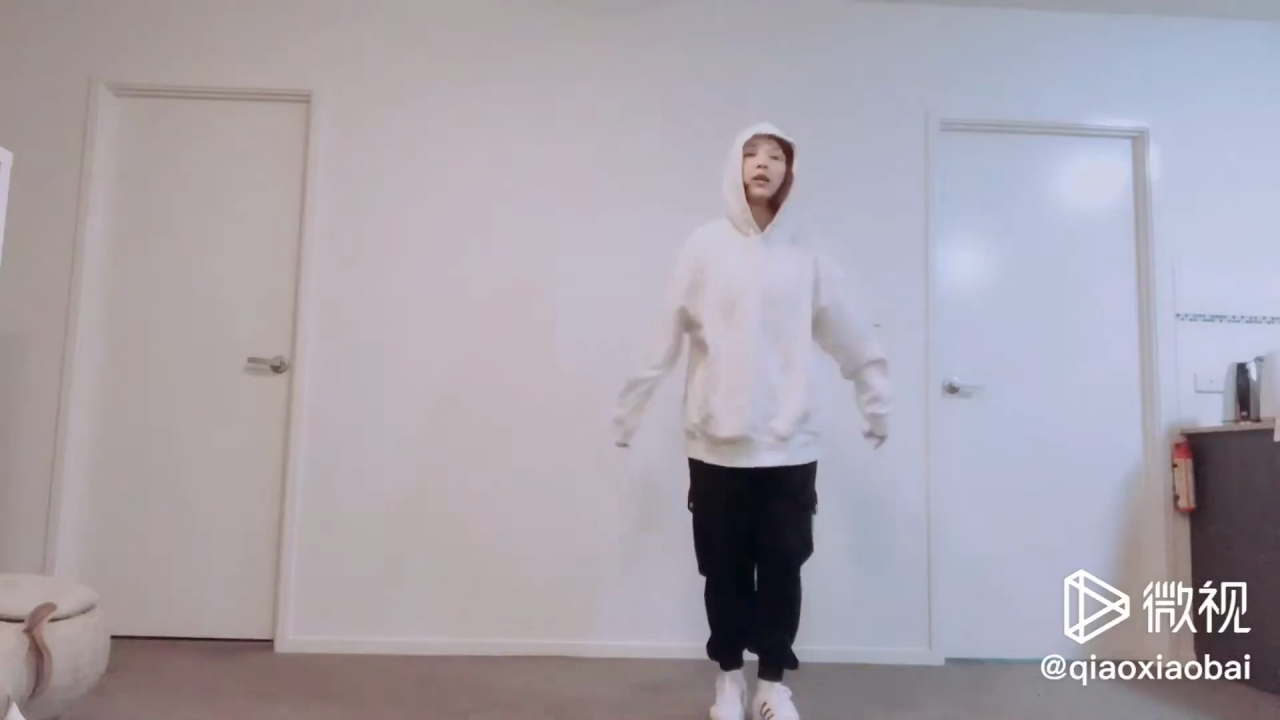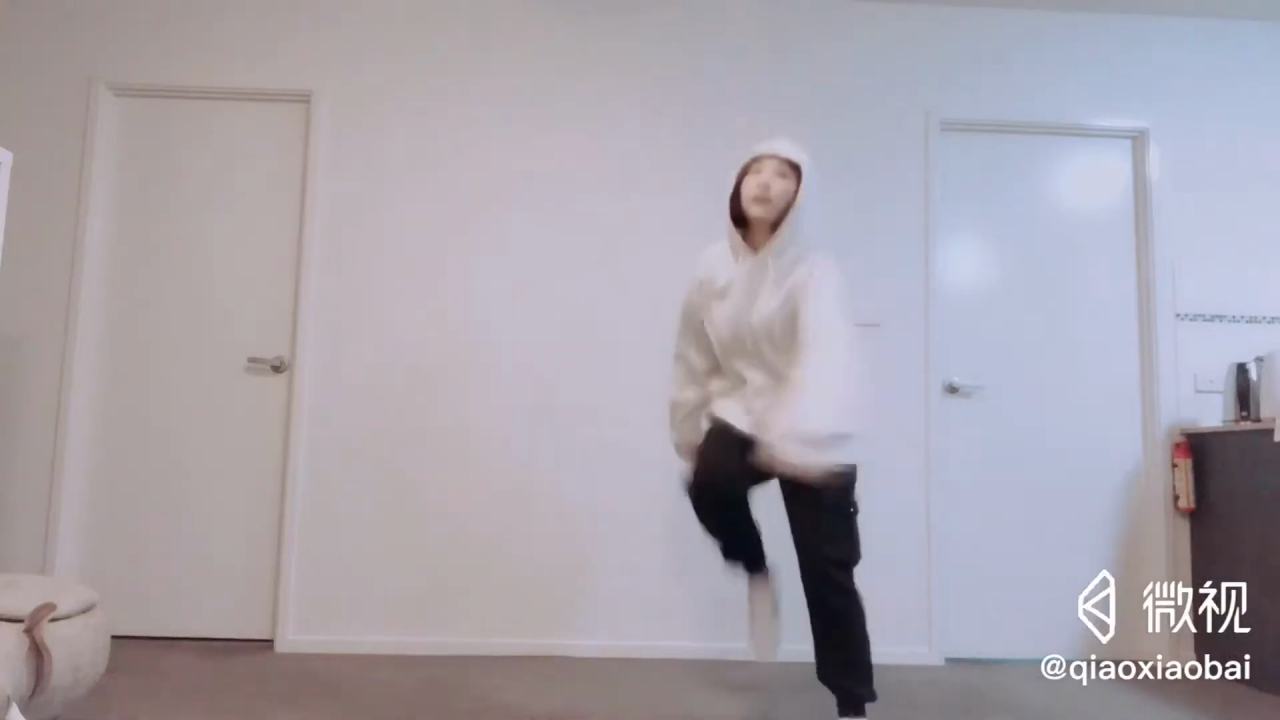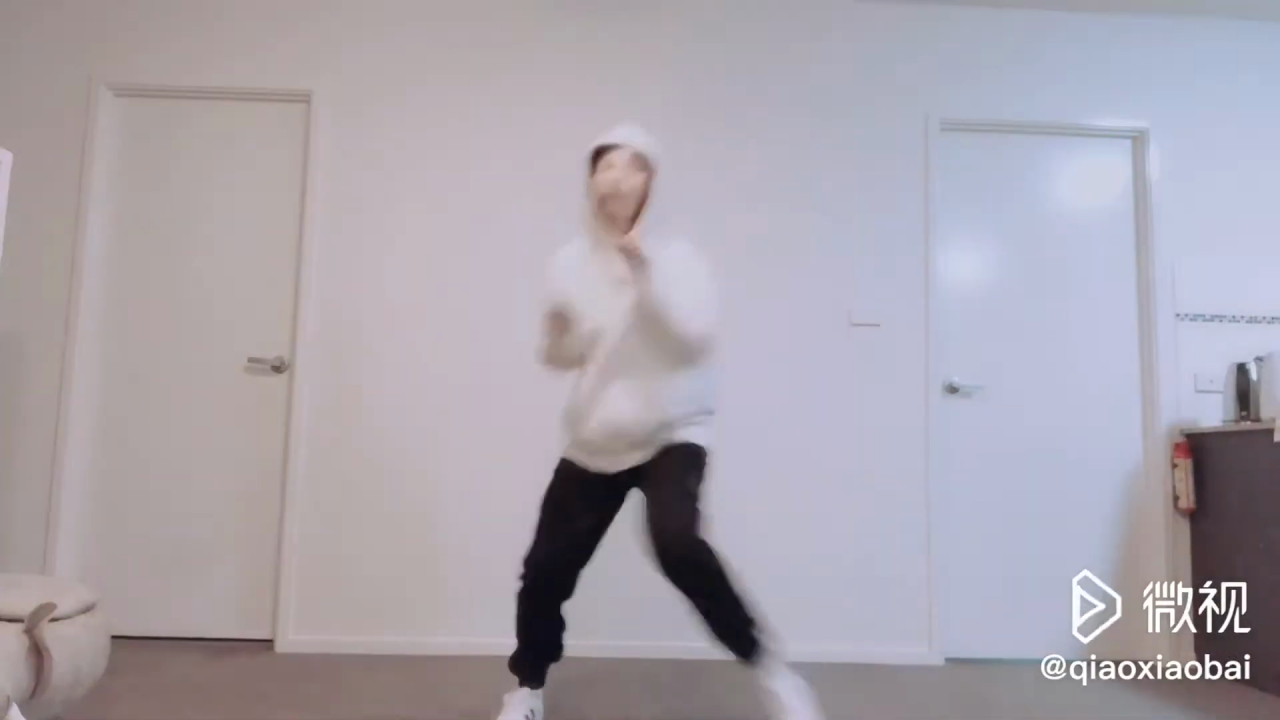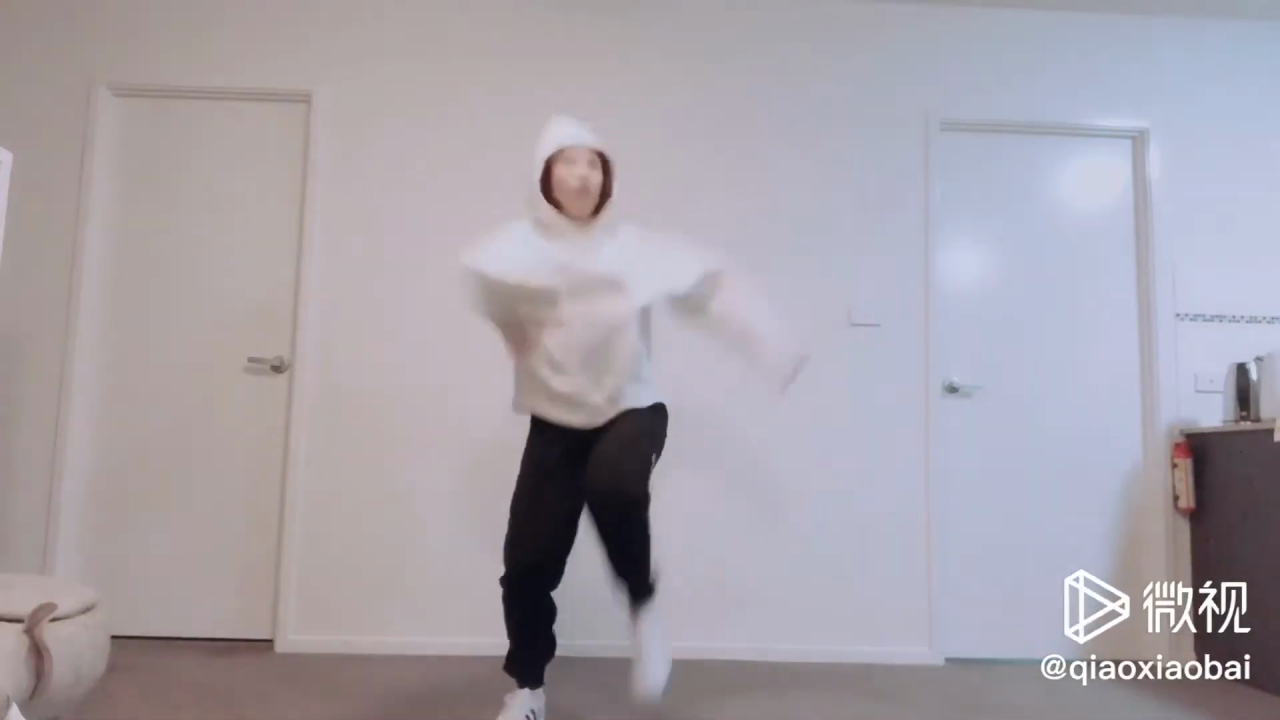
dt=0.5s
person 1, frame 1
left shoulder: (807, 255)
right shoulder: (704, 246)
left elbow: (850, 335)
right elbow: (668, 335)
left wrist: (876, 402)
right wrist: (632, 404)
left hip: (788, 440)
right hip: (717, 437)
left knee: (783, 560)
right knee: (721, 563)
person 1, frame 2
left shoulder: (812, 270)
right shoulder: (713, 266)
left elbow: (829, 355)
right elbow: (695, 356)
left wrist: (811, 438)
right wrist: (683, 425)
left hip: (815, 440)
right hip: (741, 418)
left knee: (828, 577)
right knee: (711, 490)
right ankle: (757, 578)
person 1, frame 3
left shoulder: (674, 257)
right shoulder: (570, 263)
left elbow: (692, 338)
left wrist: (647, 270)
right wrist: (559, 332)
left hip: (671, 435)
right hip: (593, 444)
left knee: (677, 546)
right knee: (547, 568)
left ankle: (767, 669)
person 1, frame 4
left shoulder: (633, 242)
right shoulder: (523, 242)
left elbow: (708, 287)
right elbow: (485, 276)
left wrist: (771, 343)
left hip: (632, 411)
right hip: (557, 423)
left knee: (613, 486)
right knee: (529, 560)
left ankle: (643, 608)
